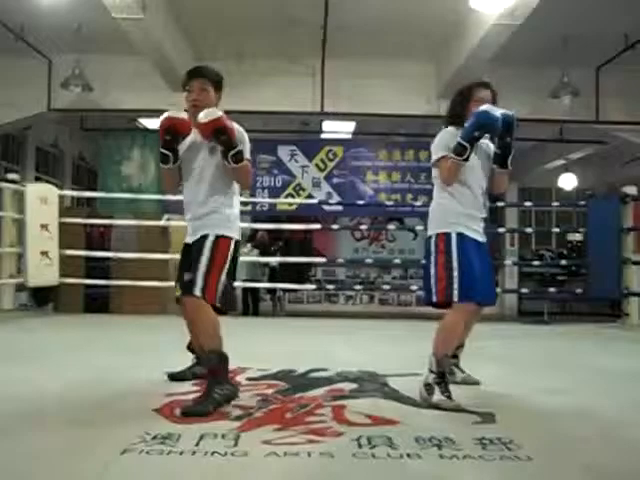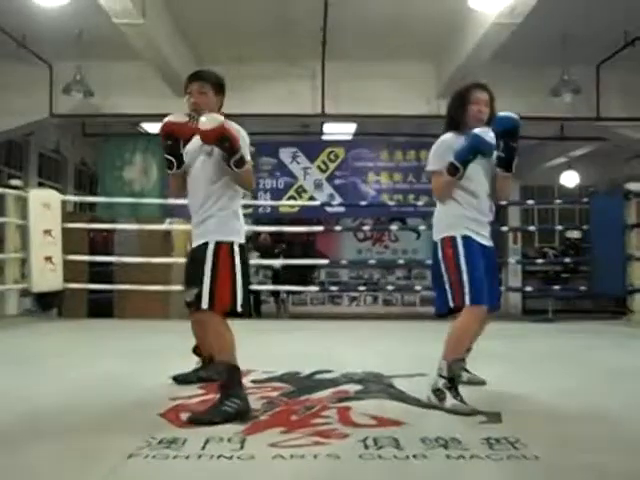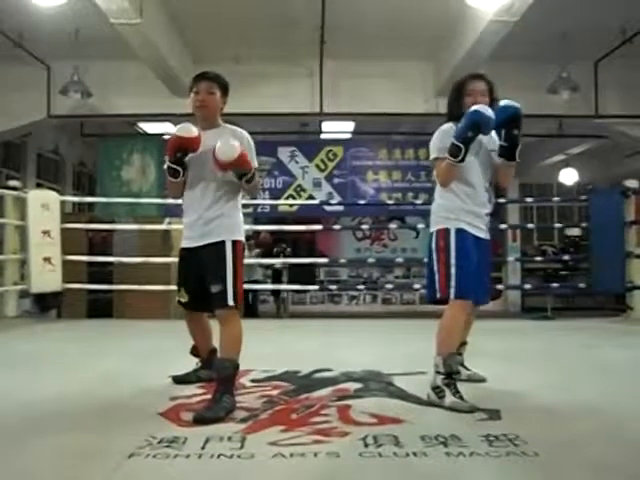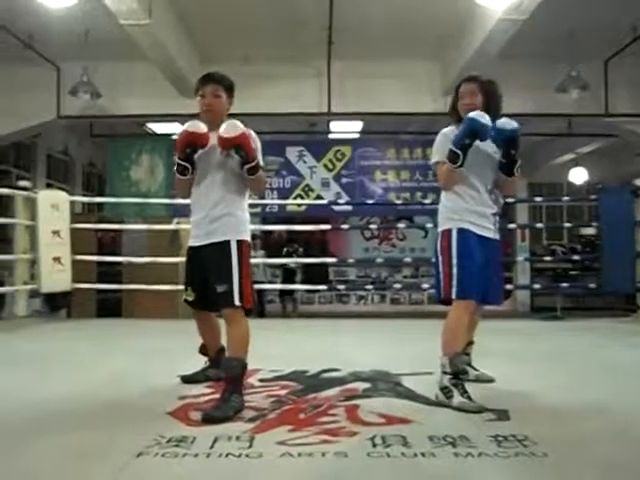
dt=0.5s
person 1, frame 1
left shoulder: (232, 130)
right shoulder: (183, 135)
left elbow: (246, 181)
right elbow: (170, 186)
left wrist: (229, 146)
right wrist: (167, 150)
left hip: (219, 227)
right hip: (194, 229)
left knee: (196, 297)
right knee: (186, 301)
left ankle: (220, 380)
right ankle: (202, 360)
person 1, frame 2
left shoulder: (230, 131)
right shoulder: (190, 140)
left elbow: (248, 182)
right elbow: (178, 190)
left wrist: (230, 150)
right wrist: (171, 153)
left hip: (223, 234)
right hip: (201, 234)
left knee: (211, 309)
right knee: (196, 306)
left ankle: (234, 395)
right ankle: (209, 364)
person 1, frame 3
left shoulder: (237, 137)
right shoulder: (186, 140)
left elbow: (252, 189)
right elbow: (175, 193)
left wrist: (245, 171)
right wrist: (174, 161)
left hip: (224, 234)
right hip: (191, 236)
left knee: (226, 307)
right knee: (191, 306)
left ankle: (226, 389)
right ankle: (208, 363)
person 1, frame 4
left shoulder: (243, 137)
right shoulder: (194, 140)
left elbow: (258, 188)
right elbow: (182, 191)
left wrist: (248, 160)
right wrist: (182, 159)
left hip: (229, 234)
right hip: (198, 235)
left knee: (232, 308)
right knee: (199, 305)
left ankle: (234, 389)
right ankle: (216, 363)
person 2, frame 1
left shoulder: (486, 144)
right shoulder: (449, 135)
left elbow: (499, 188)
right elbow: (446, 176)
left wrist: (504, 147)
right wrist: (468, 139)
left hip: (475, 230)
right hip: (450, 230)
left knee: (476, 304)
right knee: (461, 304)
left ankle: (451, 364)
right ankle: (433, 379)
person 2, frame 2
left shoulder: (488, 146)
right shoulder: (447, 143)
left elbow: (502, 193)
right elbow: (439, 193)
left wrist: (508, 153)
right wrist: (462, 159)
left hip: (482, 235)
right hip: (455, 234)
left knee: (484, 308)
right knee: (474, 307)
left ankle: (457, 365)
right ankle: (442, 384)
person 2, frame 3
left shoulder: (491, 136)
right shoulder: (447, 132)
left elbow: (504, 181)
right elbow: (443, 178)
left wrist: (510, 140)
right wrist: (463, 139)
left hip: (479, 227)
right hip: (452, 226)
left knee: (472, 302)
right knee: (459, 300)
left ankle: (455, 362)
right ankle: (440, 381)
person 2, frame 4
left shoulder: (497, 138)
right shoulder: (449, 136)
left elbow: (508, 189)
right elbow: (445, 181)
left wrist: (510, 156)
right wrist: (462, 145)
left hip: (489, 229)
right hip: (459, 226)
left knee: (478, 302)
right knee: (463, 301)
left ankle: (463, 362)
right ankle: (448, 381)
